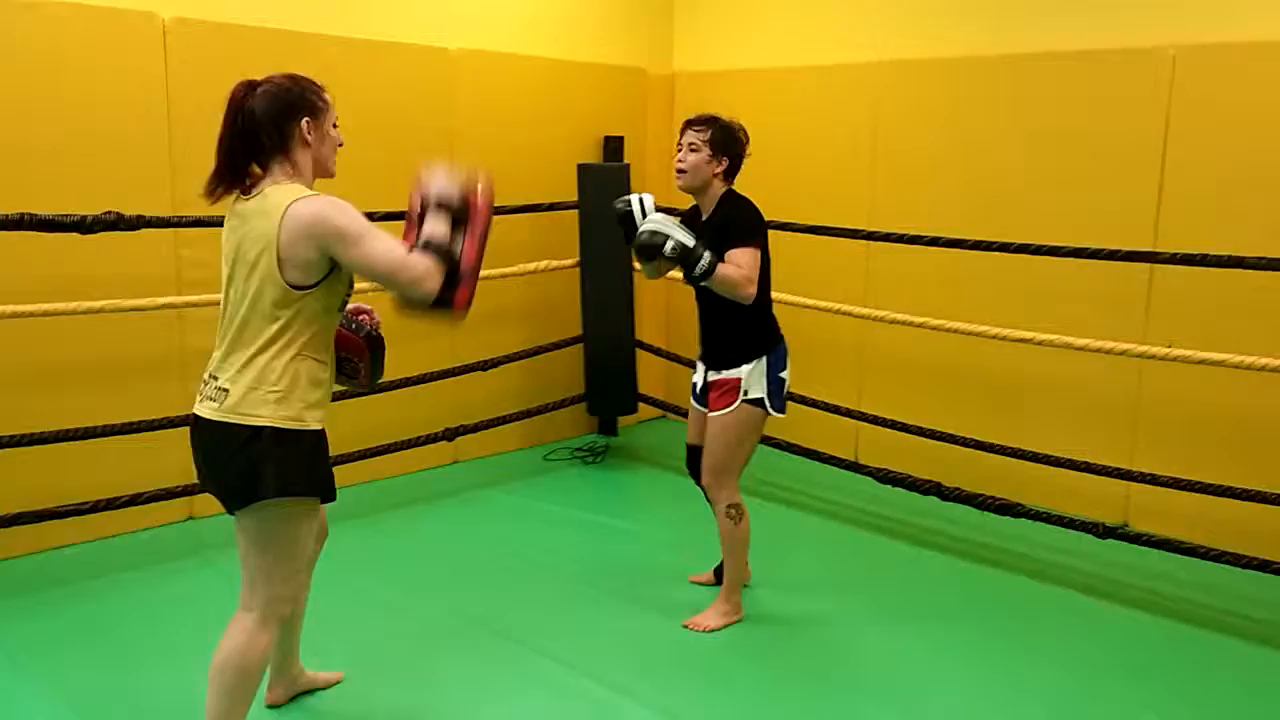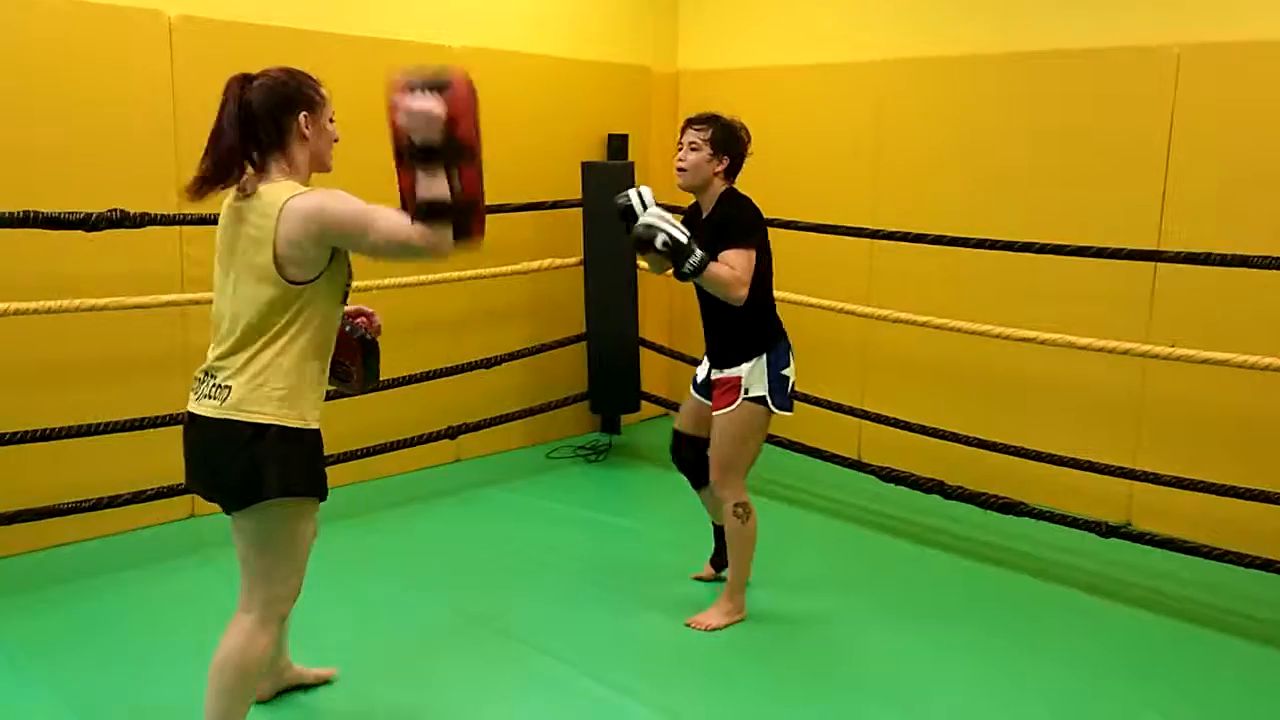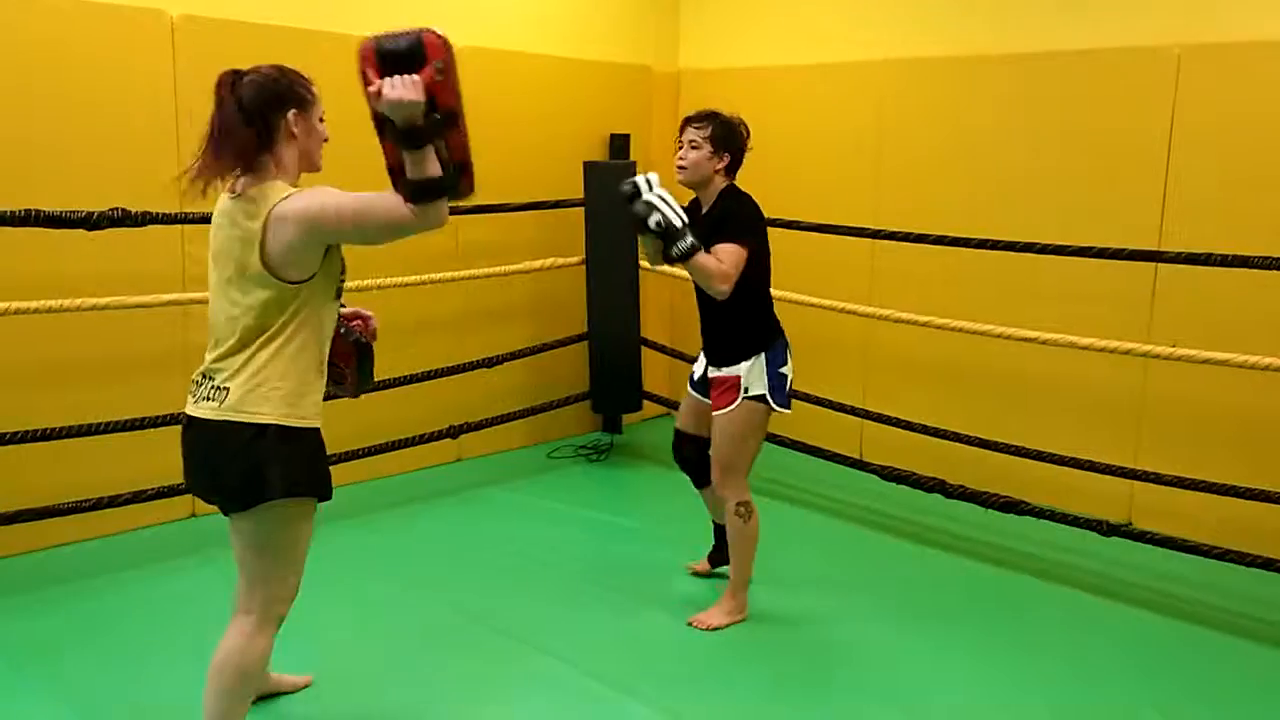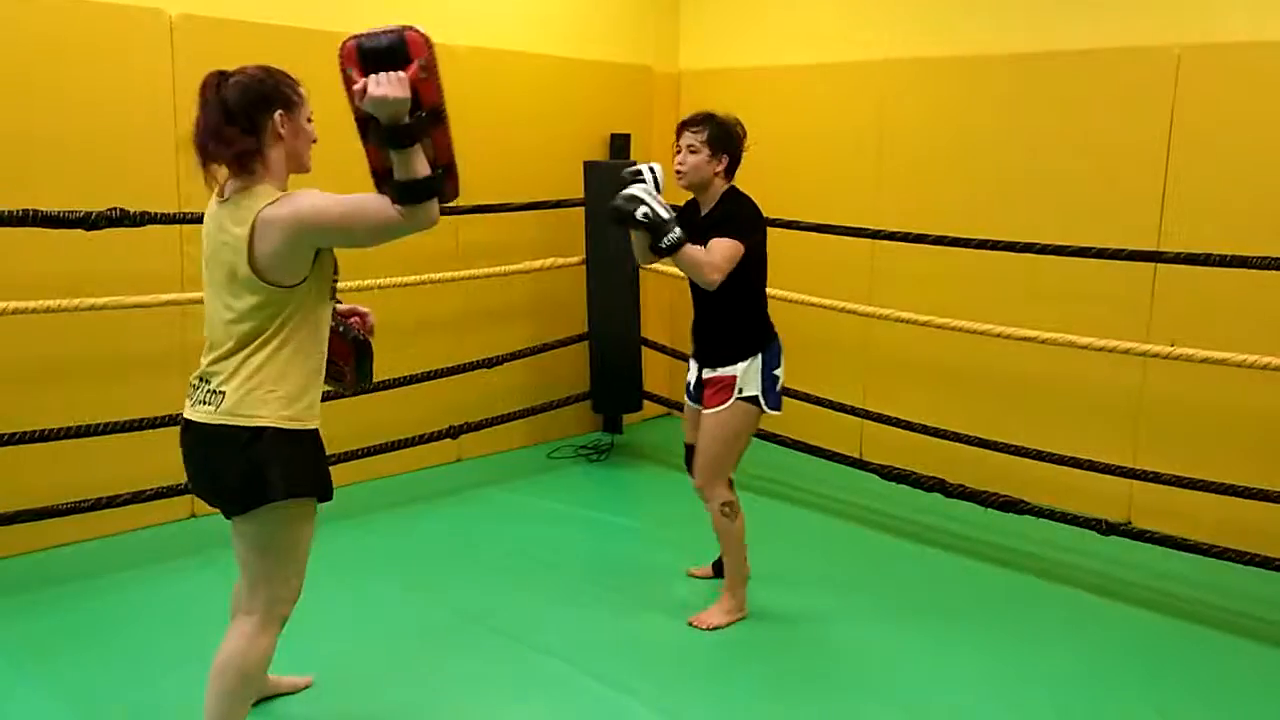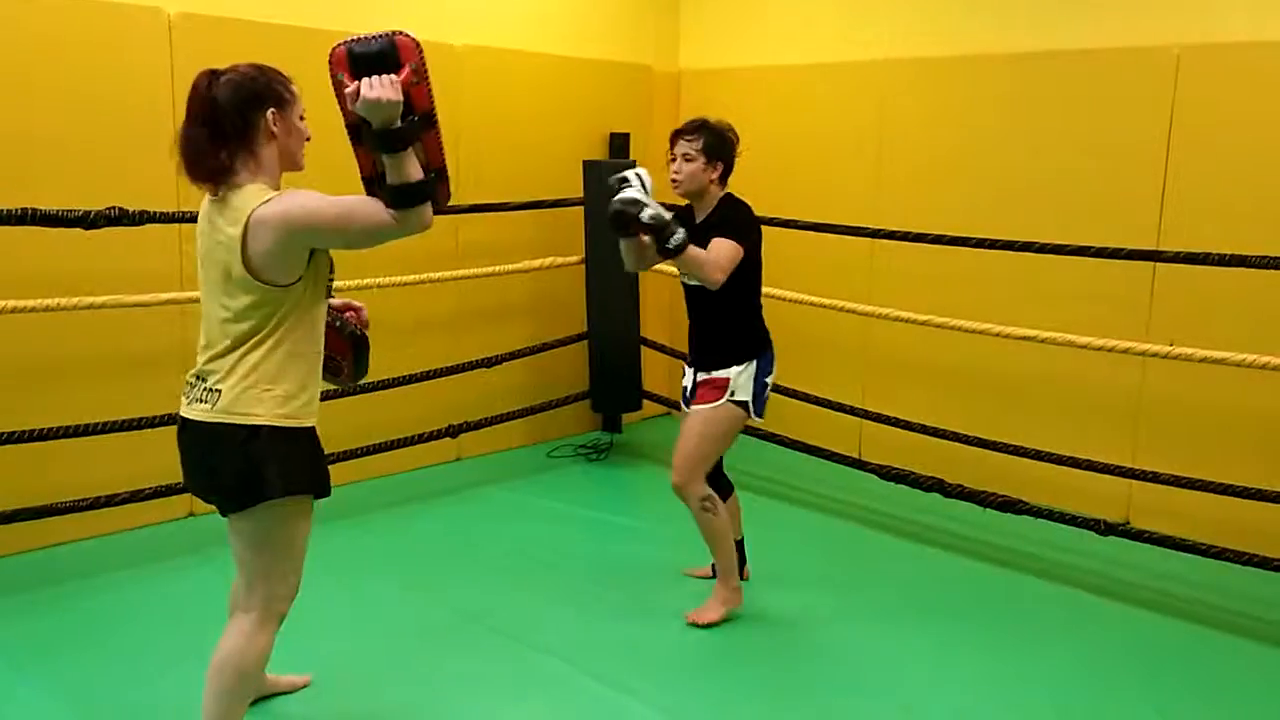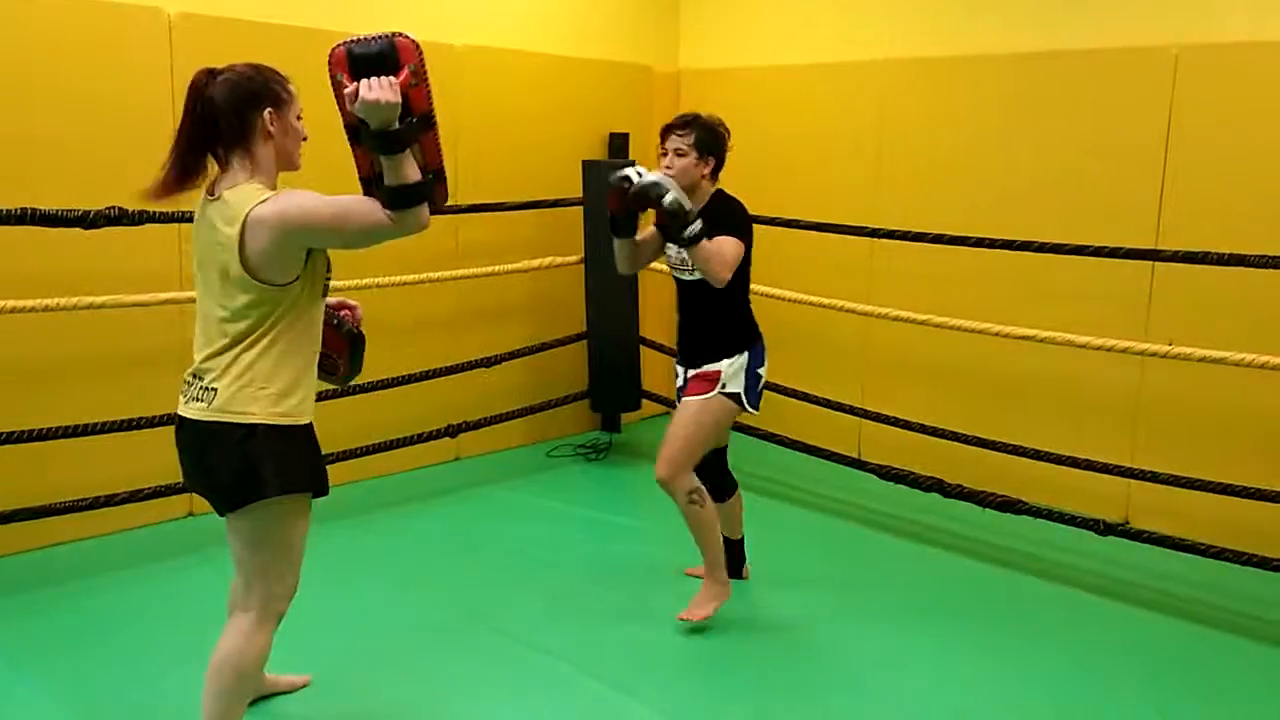
dt=0.1s
person 1, frame 1
left shoulder: (248, 208)
right shoulder: (319, 216)
right elbow: (424, 282)
left wrist: (336, 315)
right wrist: (437, 210)
left hip: (230, 417)
right hip: (267, 430)
left knee: (306, 541)
right knee: (266, 600)
person 1, frame 2
left shoulder: (242, 202)
right shoulder: (317, 210)
right elbow: (436, 238)
left wrist: (333, 317)
right wrist: (427, 144)
left hip: (224, 415)
right hip: (264, 427)
left knee: (289, 545)
right knee: (265, 599)
person 1, frame 3
left shoulder: (235, 202)
right shoulder: (306, 210)
right elbow: (429, 213)
left wrist: (328, 314)
right wrist: (411, 126)
left hip: (221, 418)
right hip: (263, 430)
left knee: (266, 571)
right knee: (267, 599)
person 1, frame 4
left shoulder: (227, 205)
right shoulder: (294, 215)
right elbow: (420, 214)
left wrist: (324, 313)
right wrist: (396, 125)
left hip: (219, 420)
right hip: (262, 432)
left knee: (265, 573)
right knee: (269, 600)
person 1, frame 5
left shoulder: (221, 206)
right shoulder: (287, 215)
right elbow: (412, 217)
left wrist: (321, 309)
right wrist: (388, 129)
left hip: (216, 418)
right hip: (257, 431)
left knee: (262, 571)
right knee: (265, 598)
person 1, frame 6
left shoulder: (217, 204)
right shoulder: (282, 214)
right elbow: (409, 217)
left wrist: (314, 308)
right wrist: (386, 129)
left hip: (215, 417)
right hip: (255, 429)
left knee: (260, 571)
right knee: (267, 597)
person 2, frame 1
left shoulder: (739, 215)
right shoulder: (695, 216)
left elbow: (745, 288)
right elbow: (655, 270)
left wrist: (687, 254)
right wrist: (642, 234)
left hip: (752, 365)
right hip: (718, 361)
left knee: (718, 482)
right knee: (697, 465)
left ankle: (730, 602)
right ankle: (733, 564)
person 2, frame 2
left shoulder: (738, 214)
right shoulder: (697, 214)
left elbow: (736, 289)
right elbow: (659, 266)
left wrist: (681, 249)
right wrist: (645, 231)
left hip: (755, 361)
right hip: (722, 358)
left knee: (725, 480)
right knee: (685, 451)
left ankle: (733, 600)
right ankle: (726, 552)
person 2, frame 3
left shoulder: (739, 211)
right shoulder: (696, 210)
left elbow: (719, 281)
right elbow: (656, 256)
left wrist: (672, 228)
right wrist: (647, 217)
left hip: (752, 360)
right hip: (717, 355)
left knee: (725, 480)
right knee: (686, 448)
left ankle: (736, 599)
right ankle: (725, 549)
person 2, frame 4
left shoulder: (739, 211)
right shoulder: (692, 211)
left elbow: (710, 273)
right elbow: (646, 255)
left wrist: (659, 221)
right wrist: (639, 214)
left hip: (746, 361)
right hip: (709, 357)
left knee: (710, 481)
right knee: (700, 465)
left ankle: (734, 598)
right ankle: (731, 559)
person 2, frame 5
left shoulder: (736, 217)
right shoulder: (686, 216)
left elbow: (711, 273)
right elbow: (635, 262)
left wrist: (663, 222)
right wrist: (629, 219)
left hip: (739, 366)
right hip: (704, 362)
left knee: (685, 478)
right knee: (706, 470)
left ankle: (729, 586)
right ankle: (734, 560)
person 2, frame 6
left shoulder: (729, 213)
right shoulder: (676, 213)
left elbow: (720, 272)
right elbow: (628, 265)
left wrist: (679, 215)
right wrist: (624, 217)
left hip: (731, 360)
right hip: (694, 358)
left knee: (671, 471)
right knee: (708, 465)
left ankle: (717, 580)
right ankle: (734, 559)
